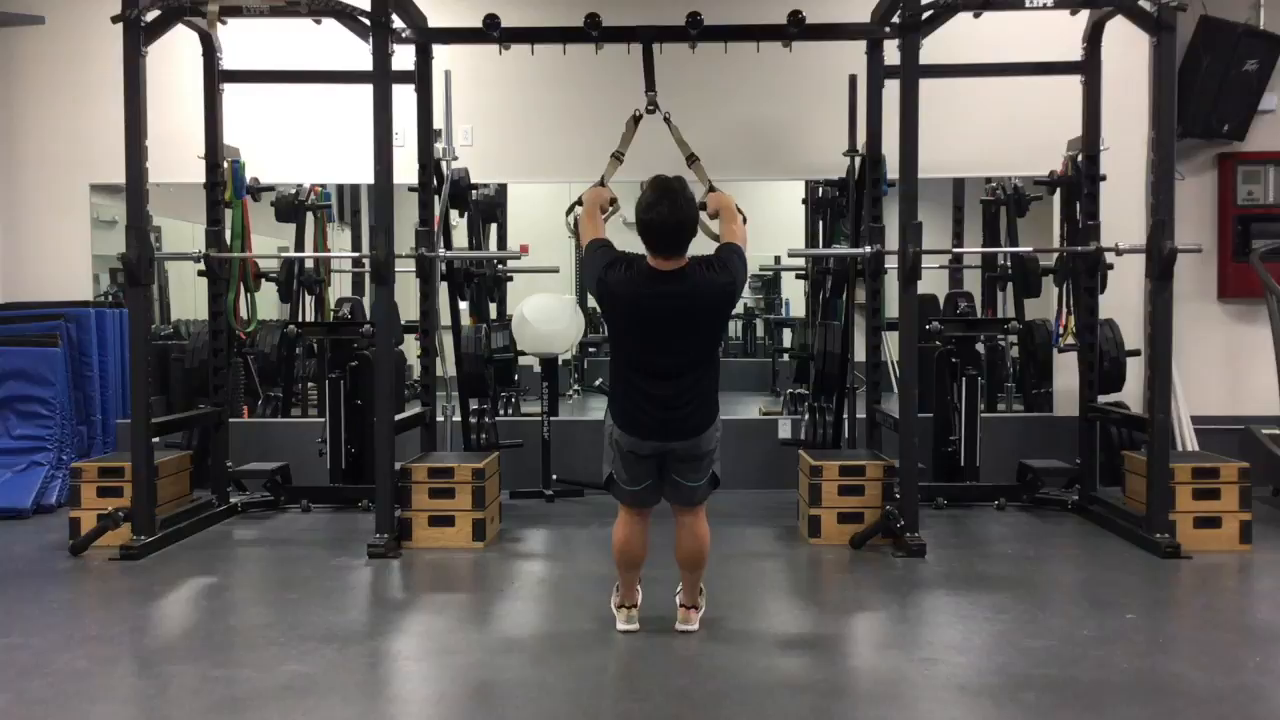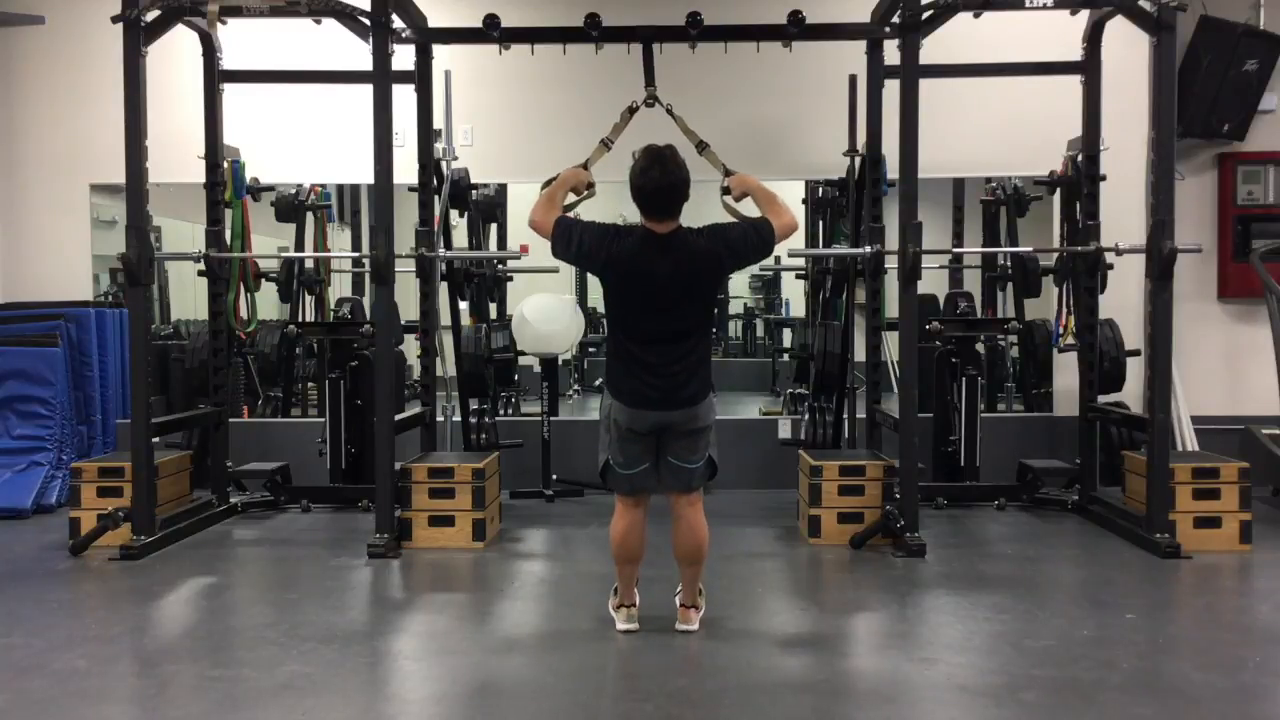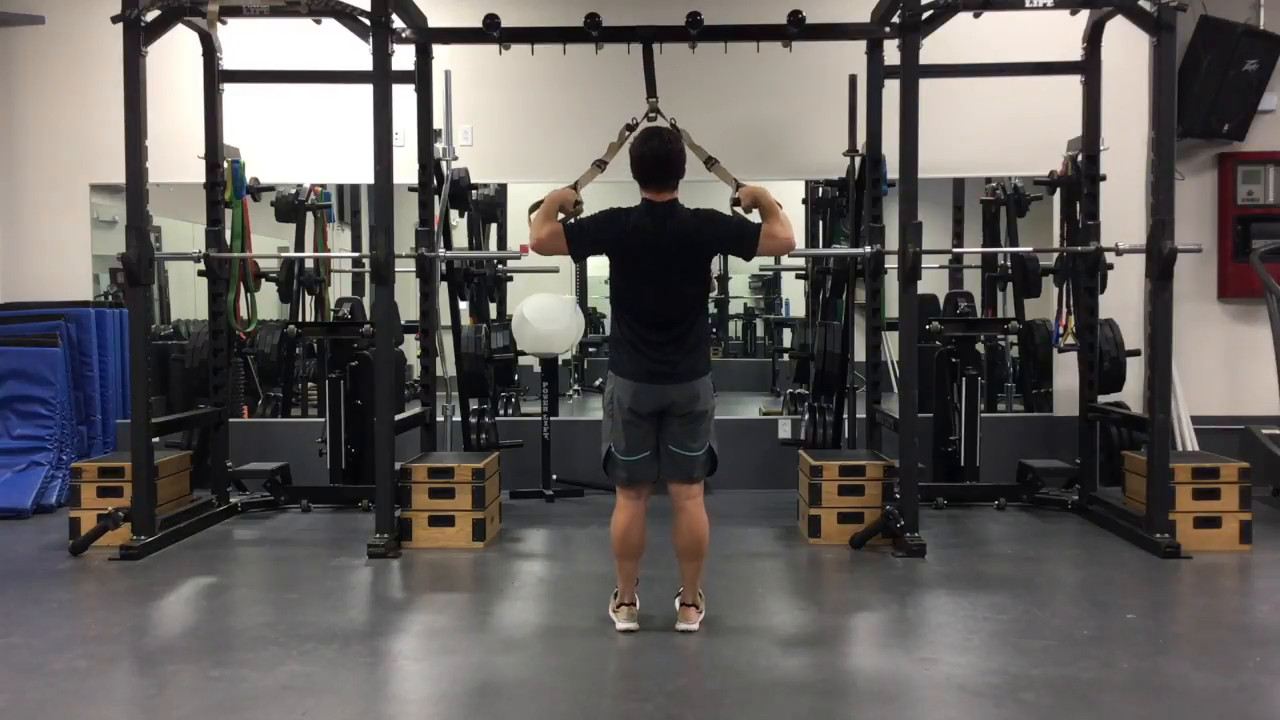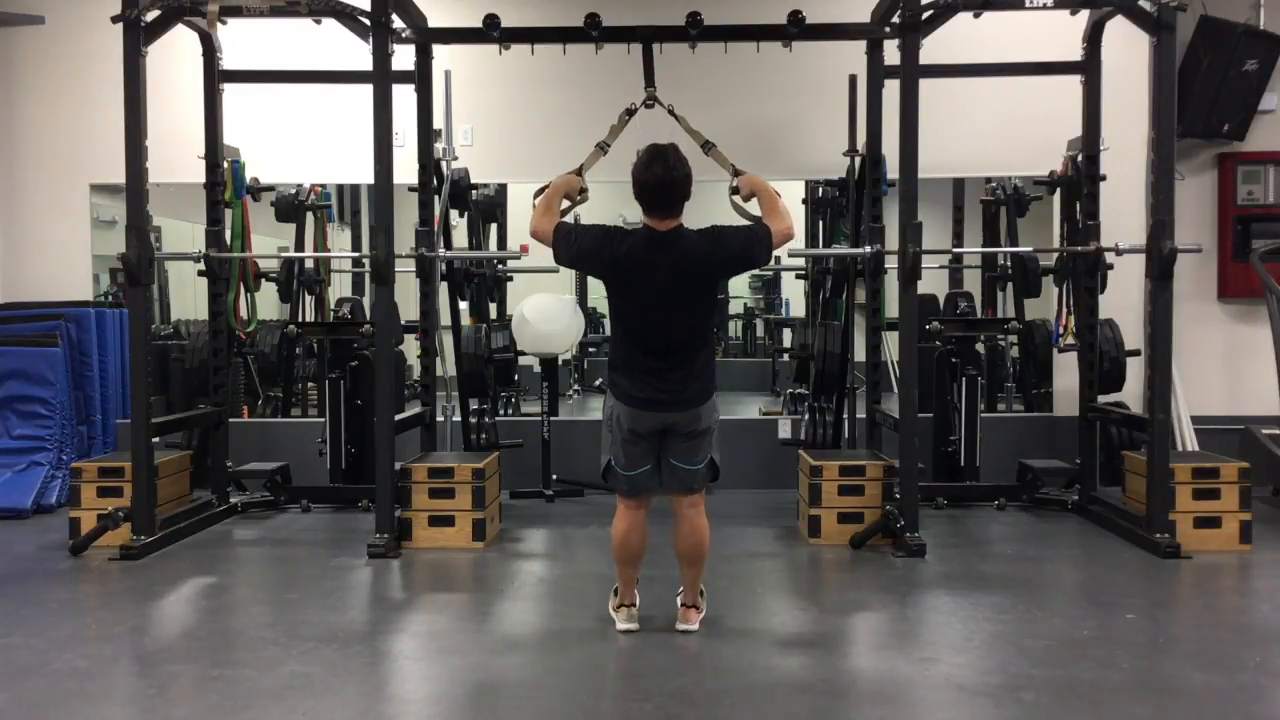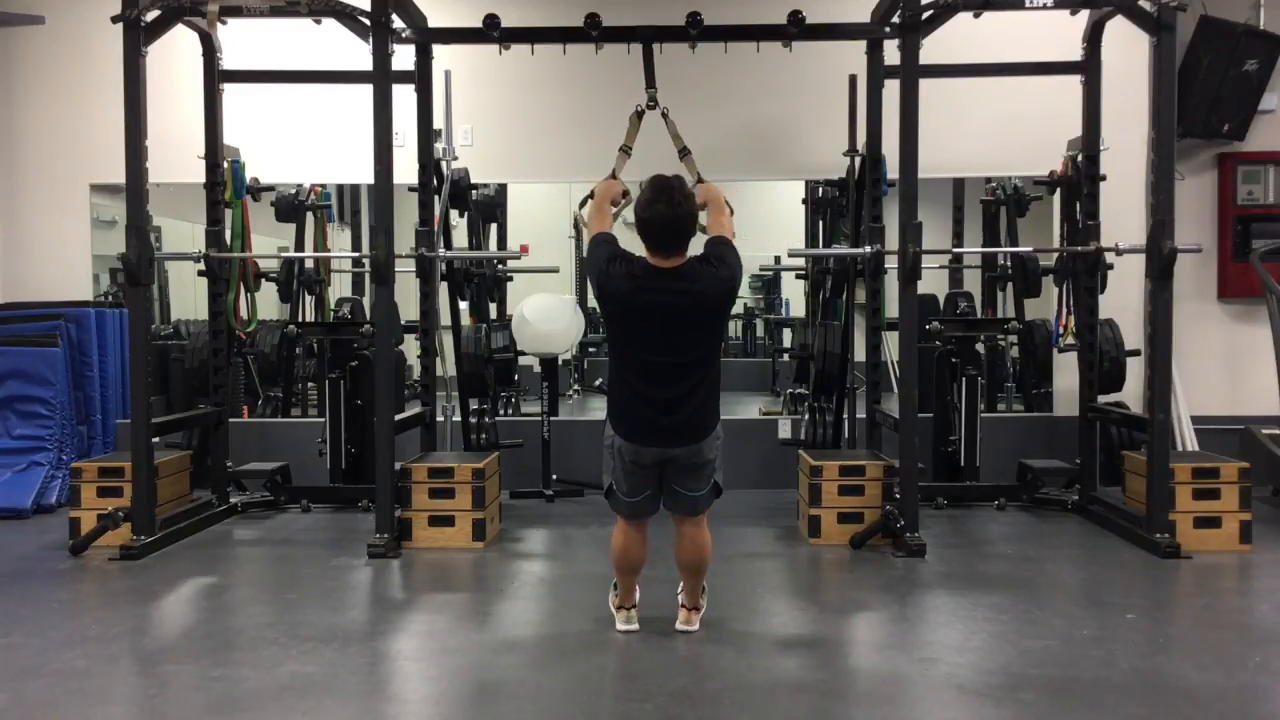
dt=0.7s
person 1, frame 1
left shoulder: (614, 281)
right shoulder: (719, 283)
left elbow: (590, 232)
right elbow: (734, 232)
left wrist: (593, 199)
right wrist: (724, 206)
left hip: (631, 424)
right hip: (696, 425)
left knee: (633, 512)
right knee: (691, 512)
left ankle: (627, 604)
right ankle: (690, 605)
person 1, frame 2
left shoulder: (611, 248)
right shoulder: (712, 249)
left elbow: (541, 219)
right elbow: (784, 222)
left wrist: (567, 180)
right wrist: (749, 185)
left hip: (628, 401)
right hip: (690, 401)
left knee: (629, 504)
right knee: (688, 503)
left ankle: (625, 603)
right ankle: (690, 604)
person 1, frame 3
left shoulder: (616, 225)
right shoulder: (705, 225)
left elbow: (541, 239)
right elbow: (783, 239)
left wrist: (557, 199)
right wrist: (761, 198)
left hip: (631, 381)
right hip: (690, 382)
left knee: (631, 495)
right knee: (688, 494)
left ankle: (625, 602)
right ankle: (690, 603)
person 1, frame 4
left shoulder: (612, 249)
right shoulder: (713, 249)
left elbow: (541, 225)
right elbow: (782, 227)
left wrist: (561, 186)
right wrist: (760, 187)
left hip: (631, 400)
right hip: (693, 401)
left knee: (631, 504)
right knee: (690, 504)
left ankle: (626, 602)
right ankle: (691, 604)
person 1, frame 5
left shoulder: (614, 279)
right shoulder: (717, 281)
left elbow: (598, 224)
right elbow: (721, 223)
left wrist: (605, 193)
right wrist: (711, 196)
left hip: (630, 432)
right hip: (696, 432)
left knee: (631, 521)
right knee: (692, 521)
left ankle: (625, 605)
right ankle: (691, 606)
